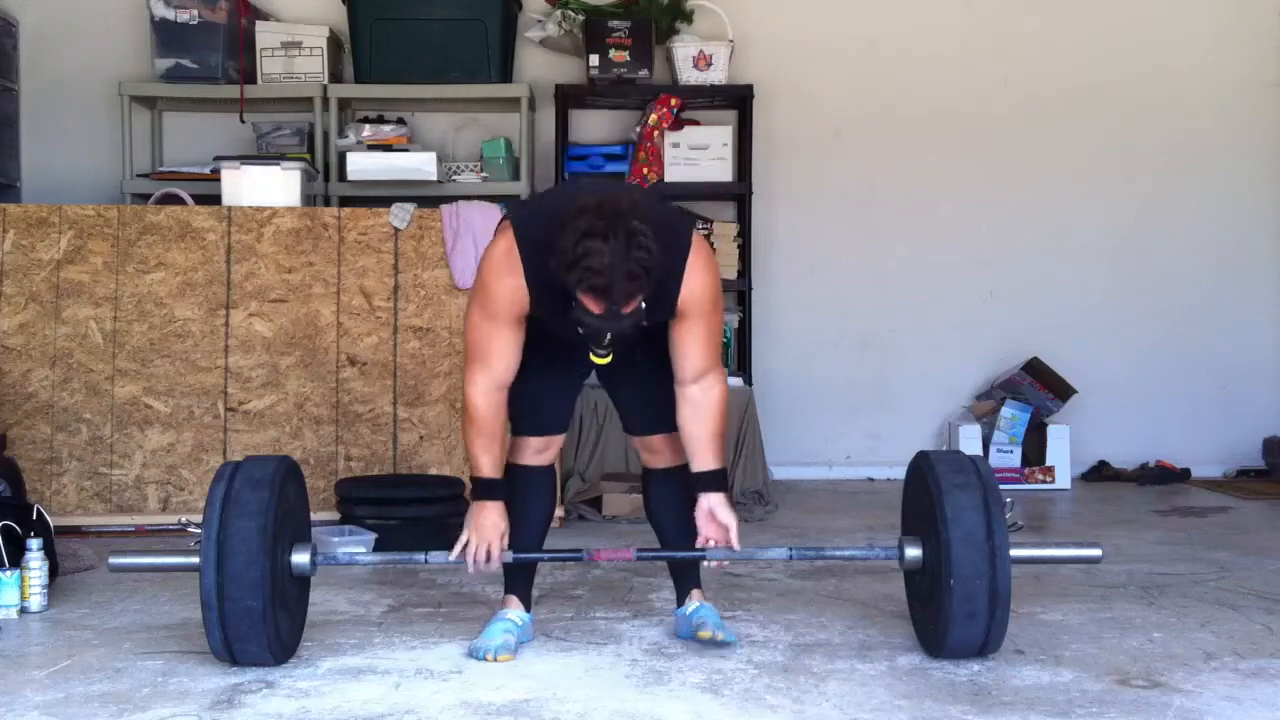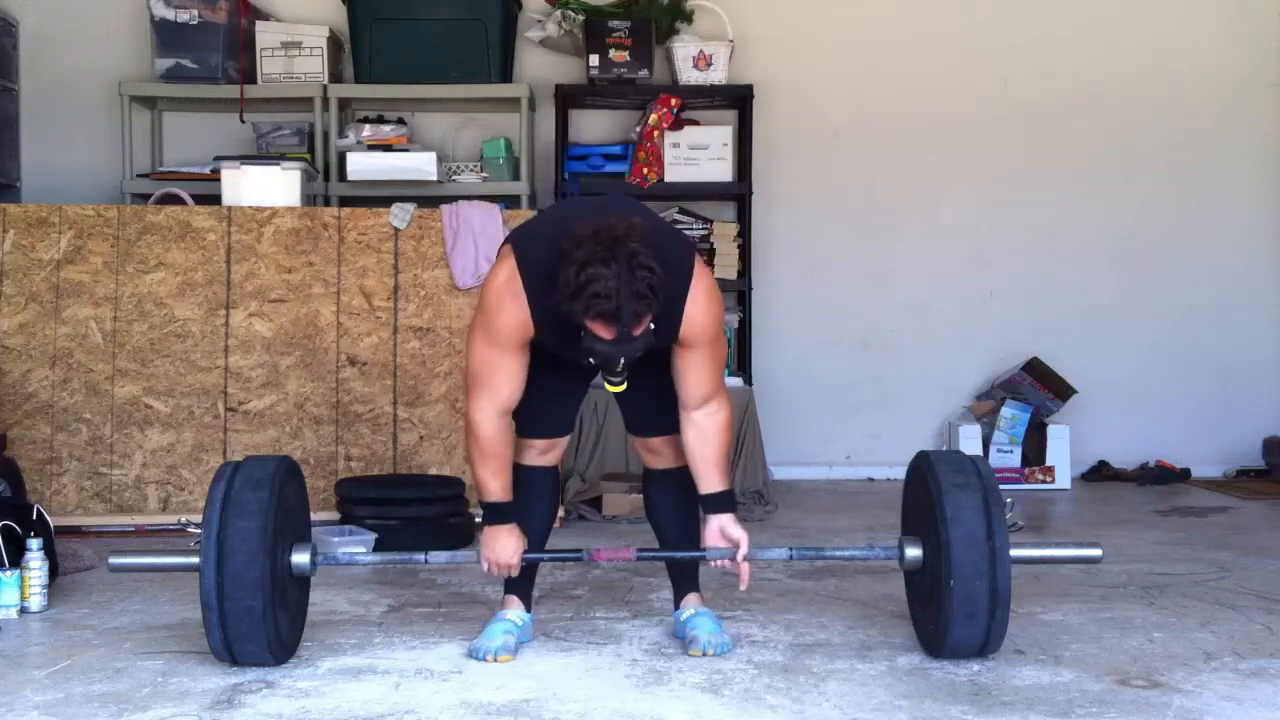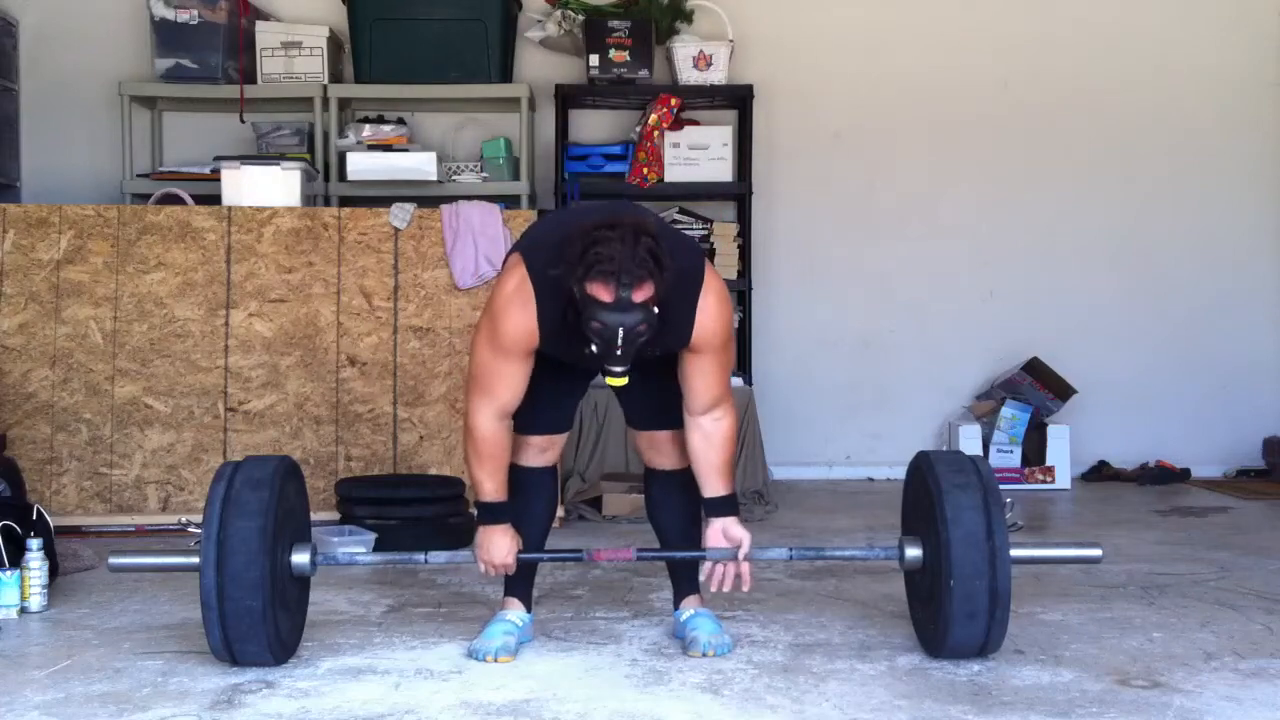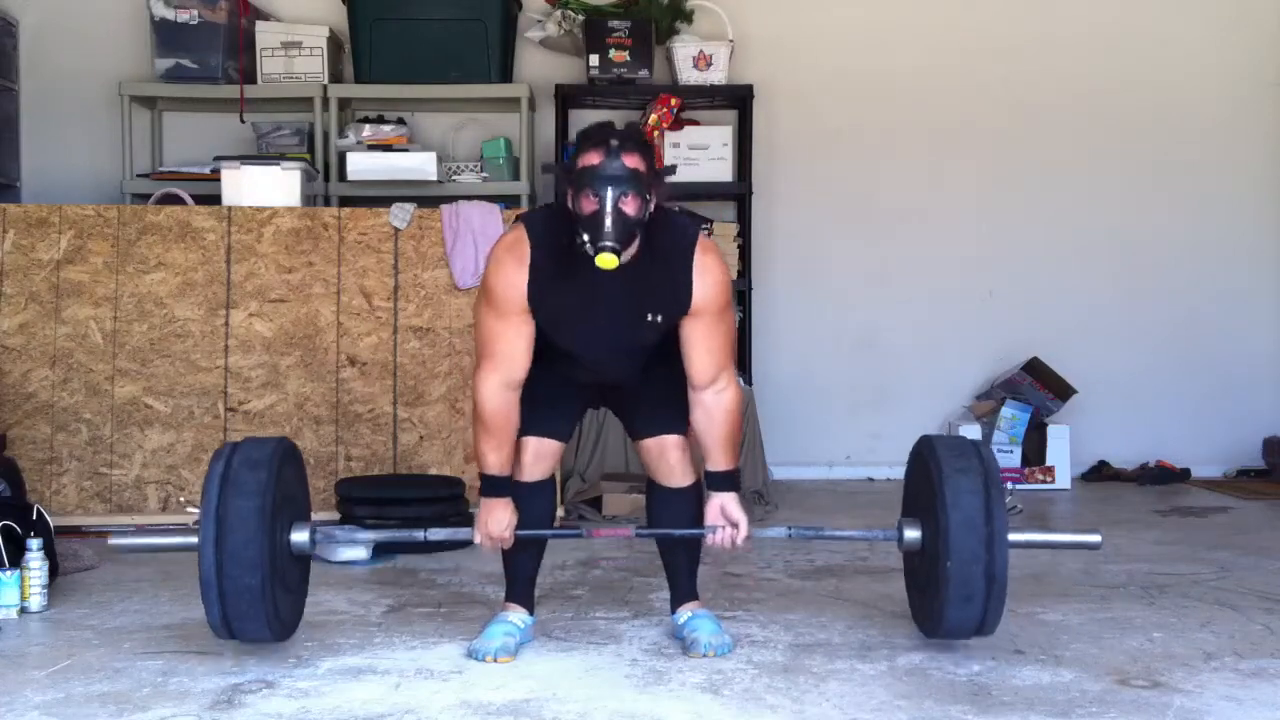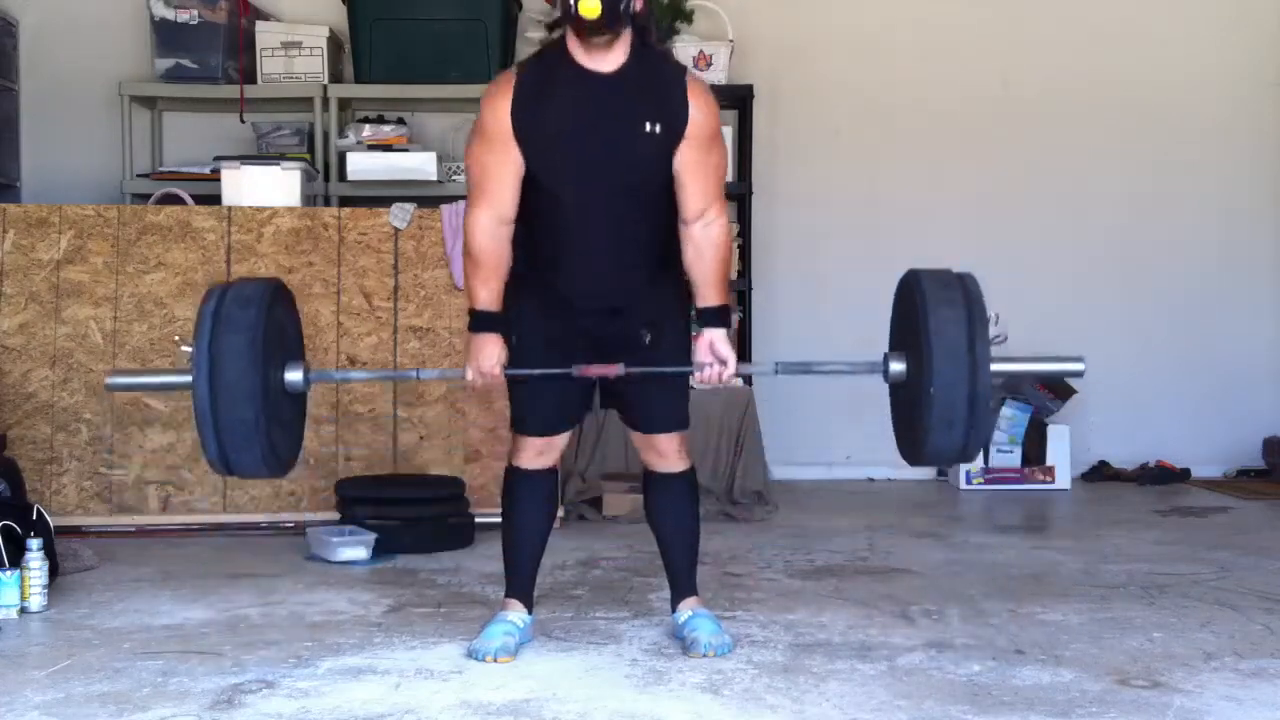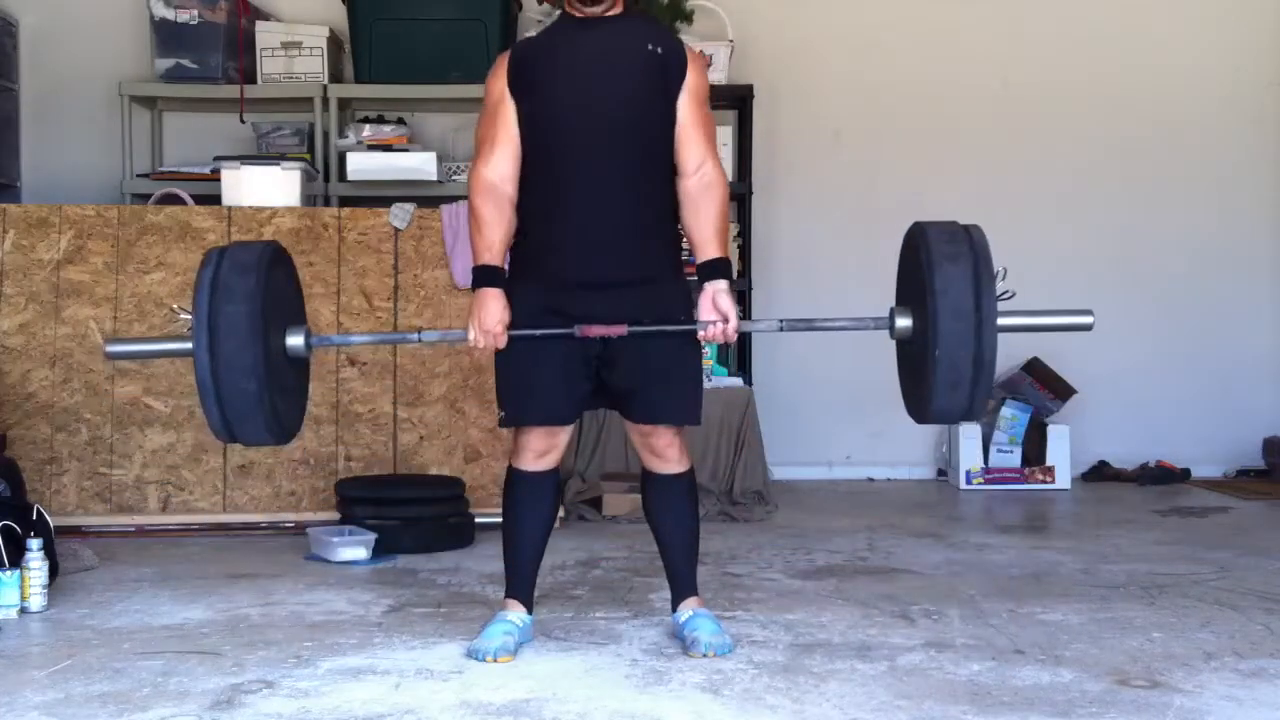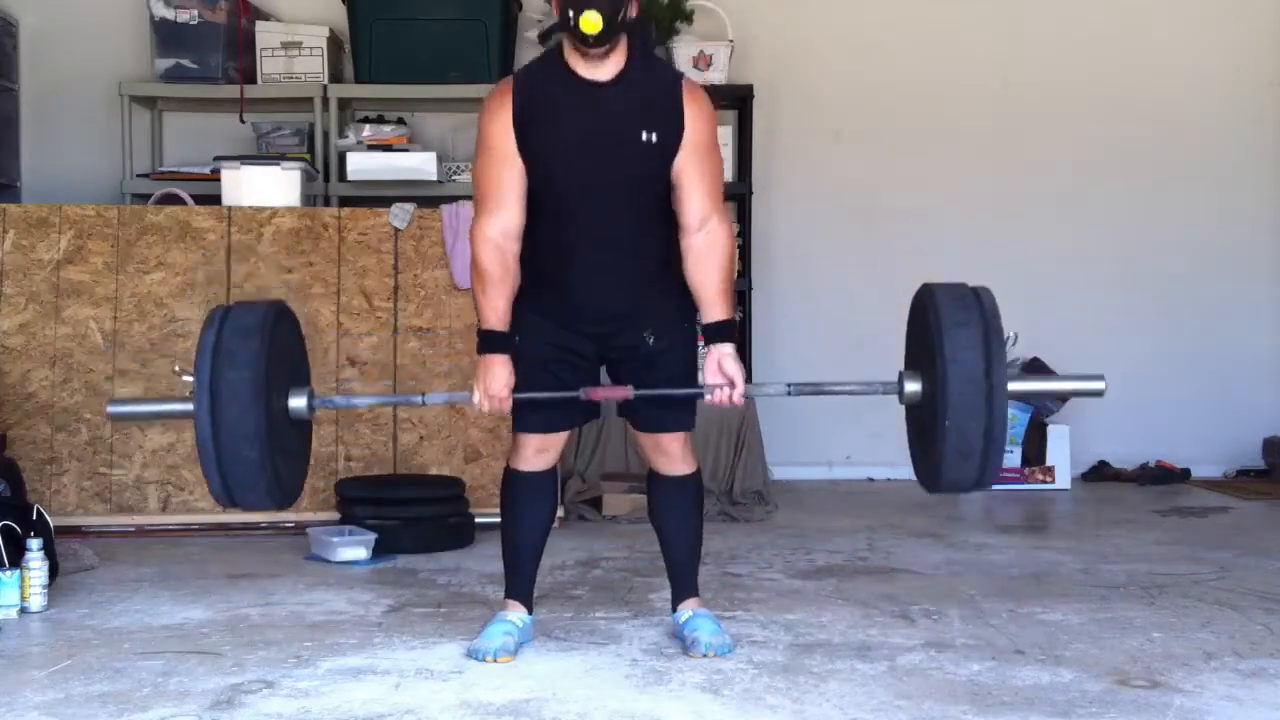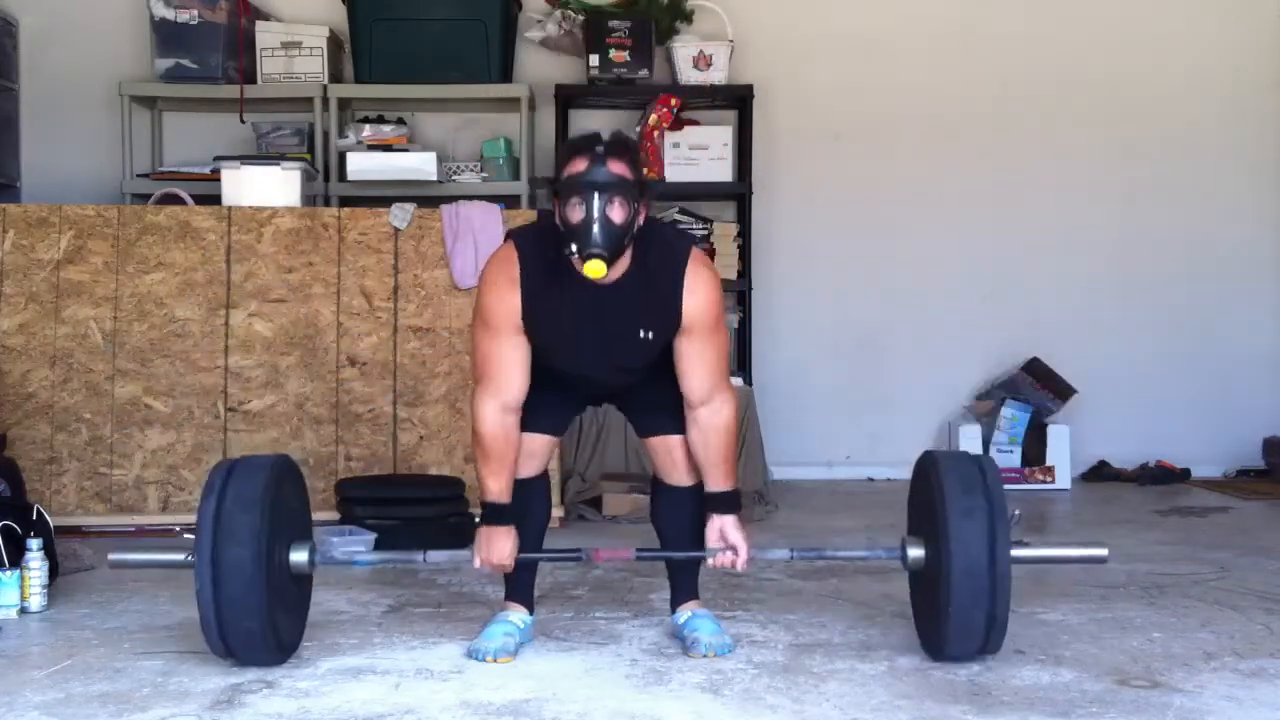
dt=0.4s
person 1, frame 1
left shoulder: (689, 261)
right shoulder: (513, 259)
left elbow: (699, 380)
right elbow: (486, 384)
left wrist: (712, 488)
right wrist: (486, 496)
right hip: (545, 336)
left knee: (662, 447)
right knee: (533, 447)
left ankle: (691, 599)
right ankle: (515, 607)
person 1, frame 2
left shoulder: (691, 288)
right shoulder: (515, 286)
left elbow: (703, 407)
right elbow: (488, 412)
left wrist: (719, 509)
right wrist: (499, 519)
right hip: (550, 341)
left knee: (664, 447)
right knee: (537, 446)
left ankle: (689, 602)
right ankle: (515, 606)
person 1, frame 3
left shoulder: (701, 294)
right shoulder: (523, 292)
left elbow: (709, 413)
right elbow: (488, 414)
left wrist: (721, 512)
right wrist: (493, 518)
left knee: (668, 449)
right knee: (535, 445)
left ankle: (689, 602)
right ankle: (515, 607)
person 1, frame 4
left shoulder: (695, 258)
right shoulder: (521, 255)
left elbow: (712, 384)
right elbow: (499, 381)
left wrist: (723, 487)
right wrist: (494, 490)
left hip: (650, 366)
right hip: (552, 365)
left knee: (673, 459)
right knee: (529, 460)
left ankle: (688, 606)
right ankle: (516, 610)
person 1, frame 5
left shoulder: (683, 95)
right shoulder: (515, 94)
left elbow: (703, 217)
right elbow: (490, 216)
left wrist: (714, 323)
right wrist: (485, 327)
left hip: (650, 307)
right hip: (545, 309)
left knee: (665, 446)
right knee: (534, 448)
left ankle: (687, 604)
right ankle: (516, 608)
person 1, frame 6
right shoulder: (520, 62)
left elbow: (699, 169)
right elbow: (495, 177)
left wrist: (715, 275)
right wrist: (488, 283)
left hip: (651, 293)
right hip: (544, 295)
left knee: (663, 445)
right knee: (536, 447)
left ankle: (688, 603)
right ankle: (516, 608)
person 1, frame 7
left shoulder: (678, 98)
right shoulder: (514, 100)
left elbow: (704, 224)
right elbow: (498, 231)
left wrist: (720, 335)
right wrist: (493, 348)
left hip: (652, 309)
right hip: (548, 313)
left knee: (670, 447)
right knee: (533, 449)
left ankle: (688, 604)
right ankle: (516, 608)
person 1, frame 8
left shoulder: (687, 272)
right shoulder: (513, 269)
left elbow: (708, 400)
right elbow: (499, 402)
left wrist: (723, 507)
right wrist: (496, 517)
left hip: (649, 370)
right hip: (552, 371)
left knee: (678, 459)
right knee: (524, 457)
left ankle: (688, 606)
right ankle: (517, 609)
